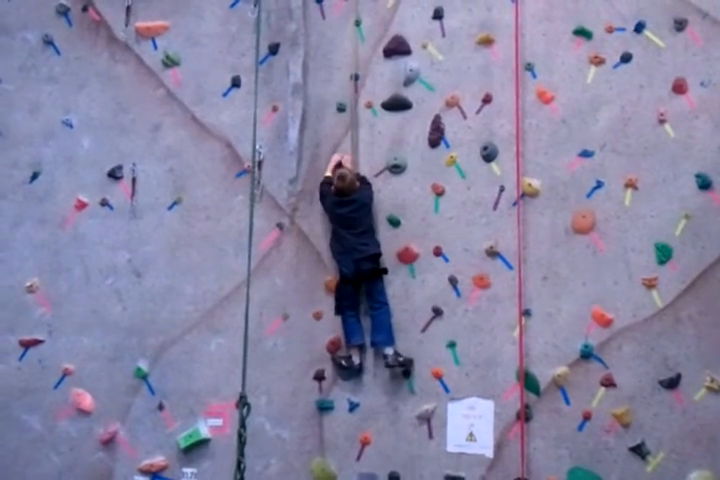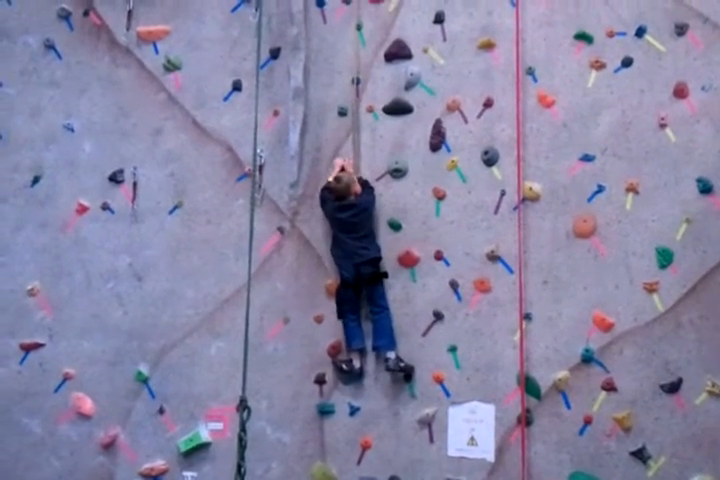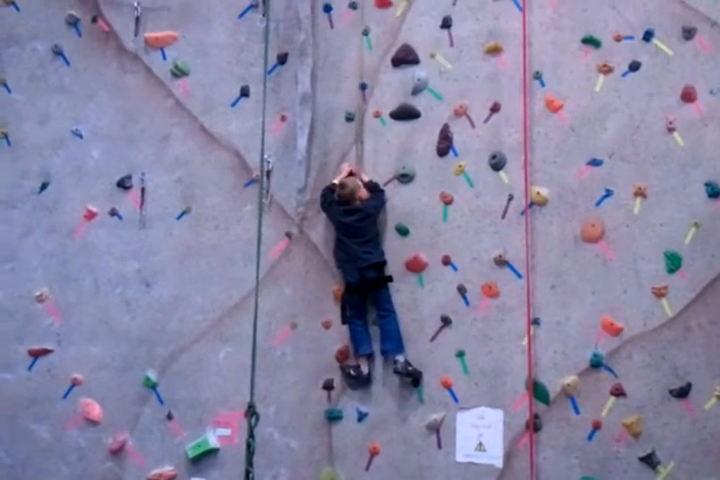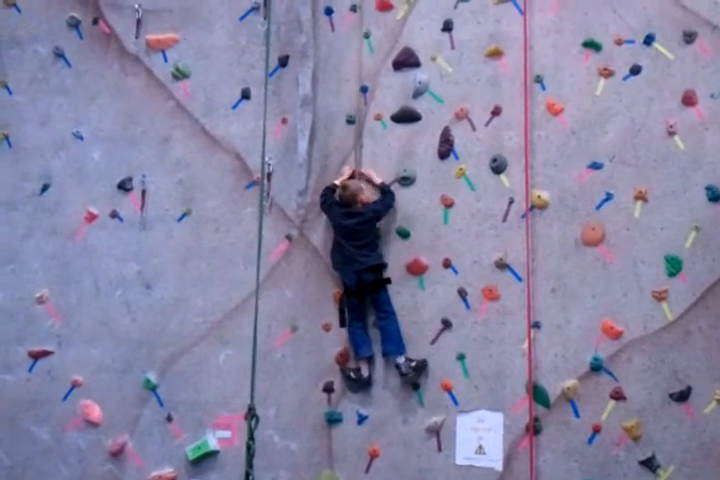
dt=0.4s
person 1, frame 1
left shoulder: (331, 203)
right shoulder: (364, 198)
left elbow: (324, 187)
right elbow: (365, 183)
left wrist: (332, 166)
right wrist: (350, 168)
left hip: (346, 264)
right hip: (369, 260)
left knee: (349, 310)
right knee: (379, 305)
left ankle: (355, 357)
right ankle: (389, 353)
person 1, frame 2
left shoulder: (331, 208)
right shoulder: (365, 203)
left elbow: (325, 192)
right elbow: (368, 188)
left wrist: (336, 171)
right wrist: (351, 172)
left hip: (347, 268)
right hip: (369, 264)
left knee: (350, 315)
right knee: (380, 309)
left ankle: (355, 361)
right ankle: (390, 357)
person 1, frame 3
left shoulder: (336, 212)
right shoulder: (370, 208)
left elbow: (326, 194)
right elbow: (379, 192)
left wrist: (342, 176)
right wrist: (361, 176)
left hip: (351, 273)
right hip: (373, 269)
left knee: (357, 319)
right knee: (386, 313)
left ankle: (363, 367)
right ankle: (399, 360)
person 1, frame 4
left shoulder: (336, 213)
right shoulder: (371, 212)
left elbow: (325, 195)
right elbow: (389, 198)
left wrist: (343, 178)
right wrist: (373, 178)
left hip: (349, 276)
right hip: (371, 272)
left knee: (356, 322)
right knee: (386, 315)
left ankle: (363, 369)
right ankle: (402, 363)
